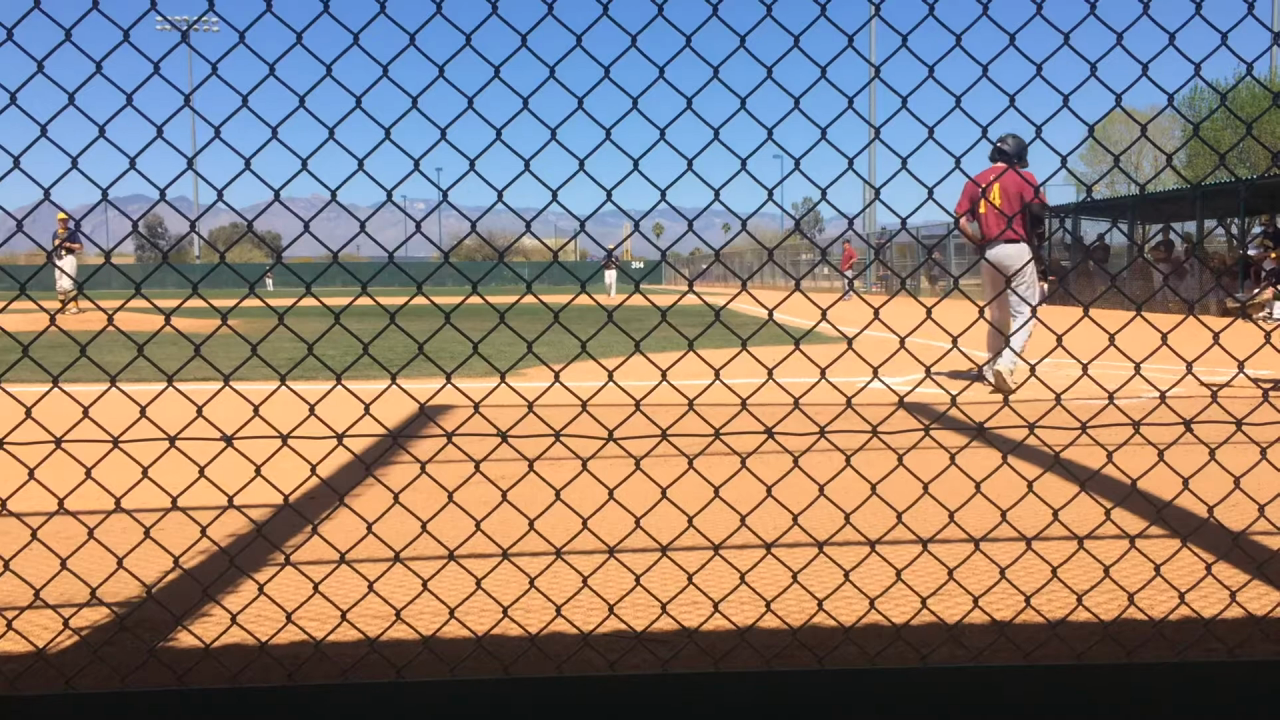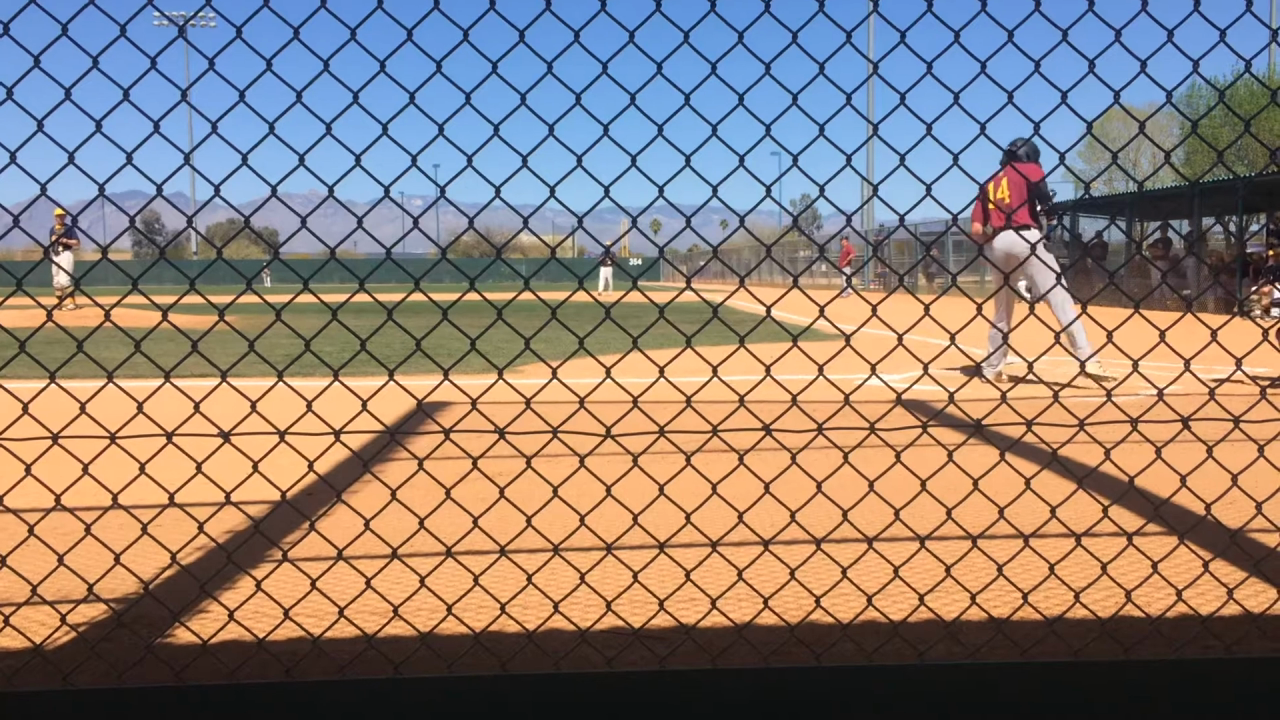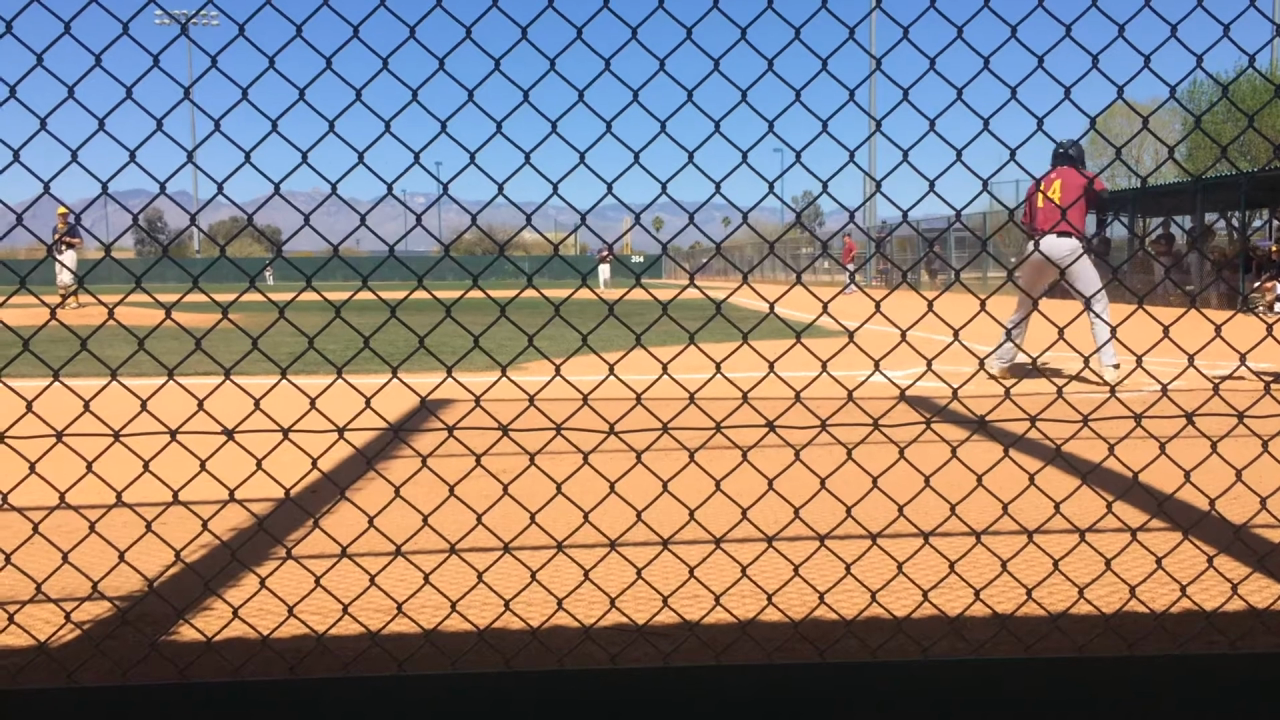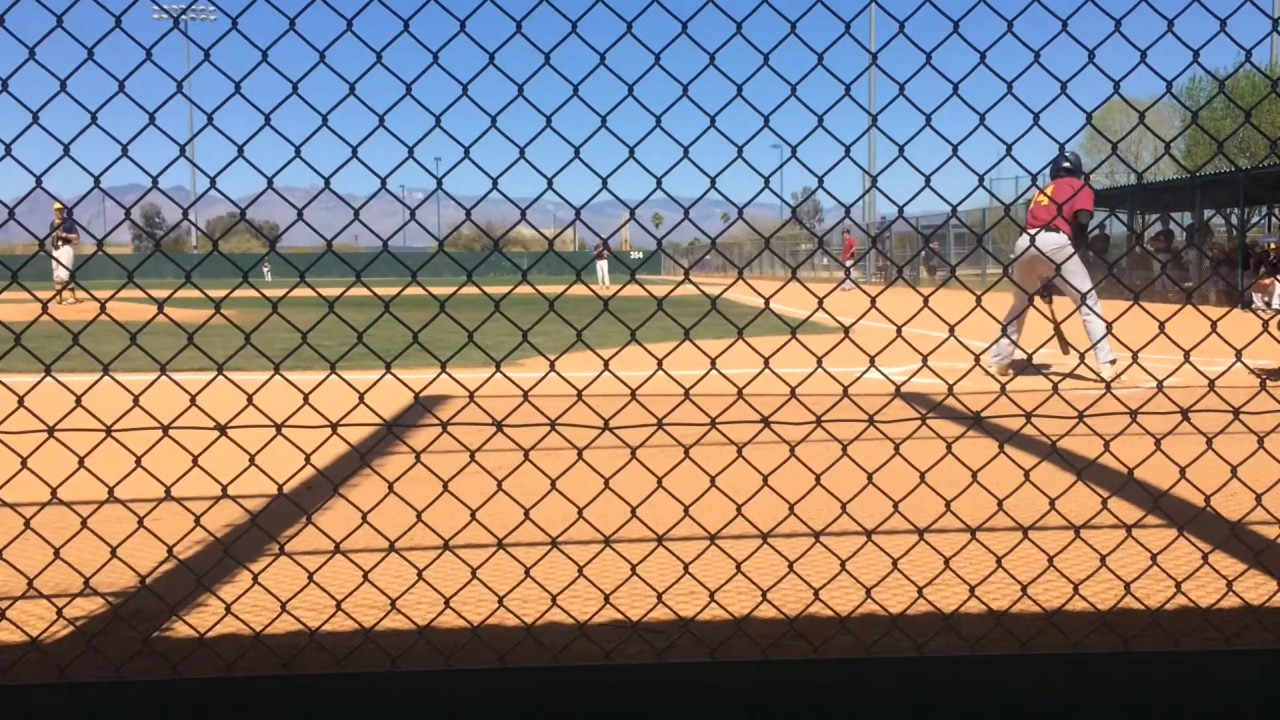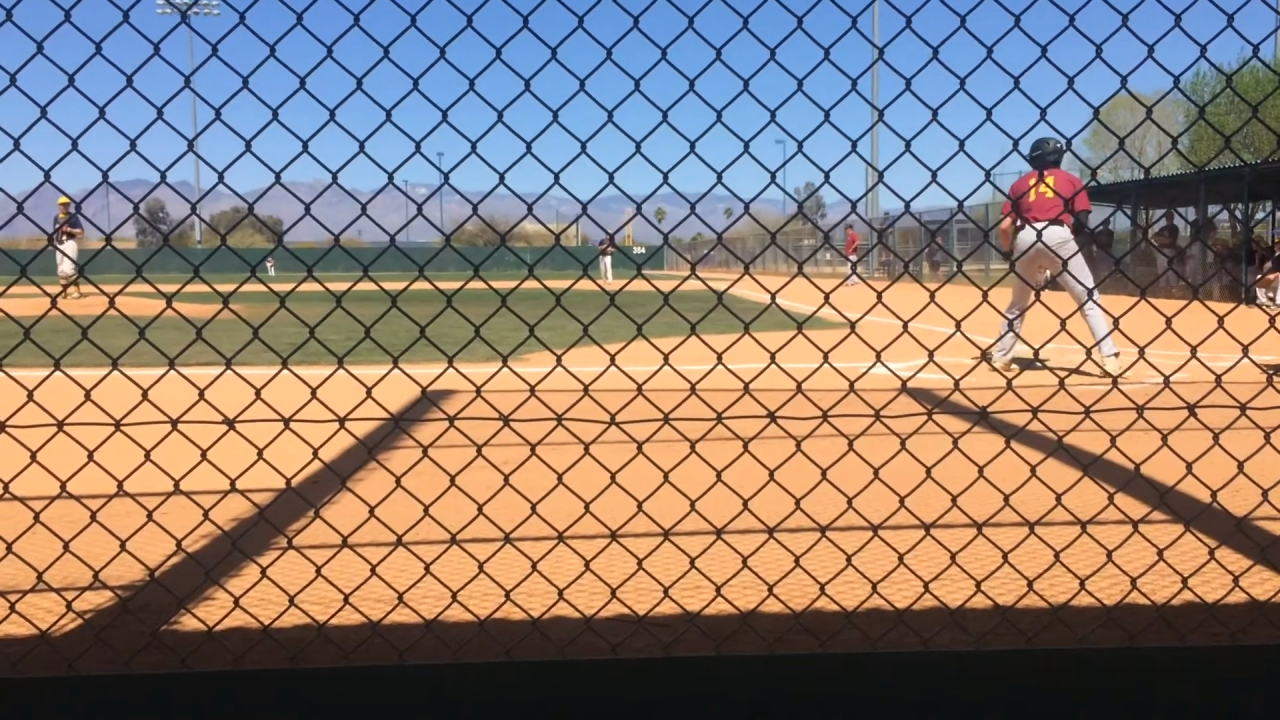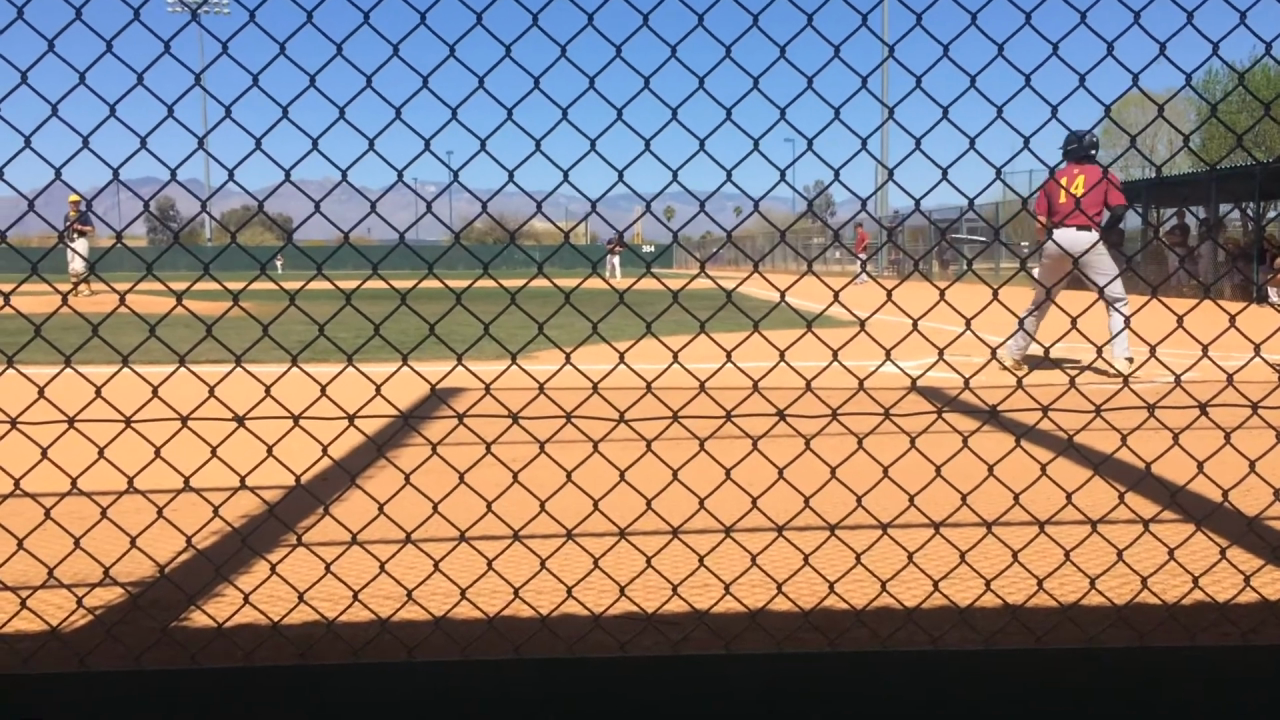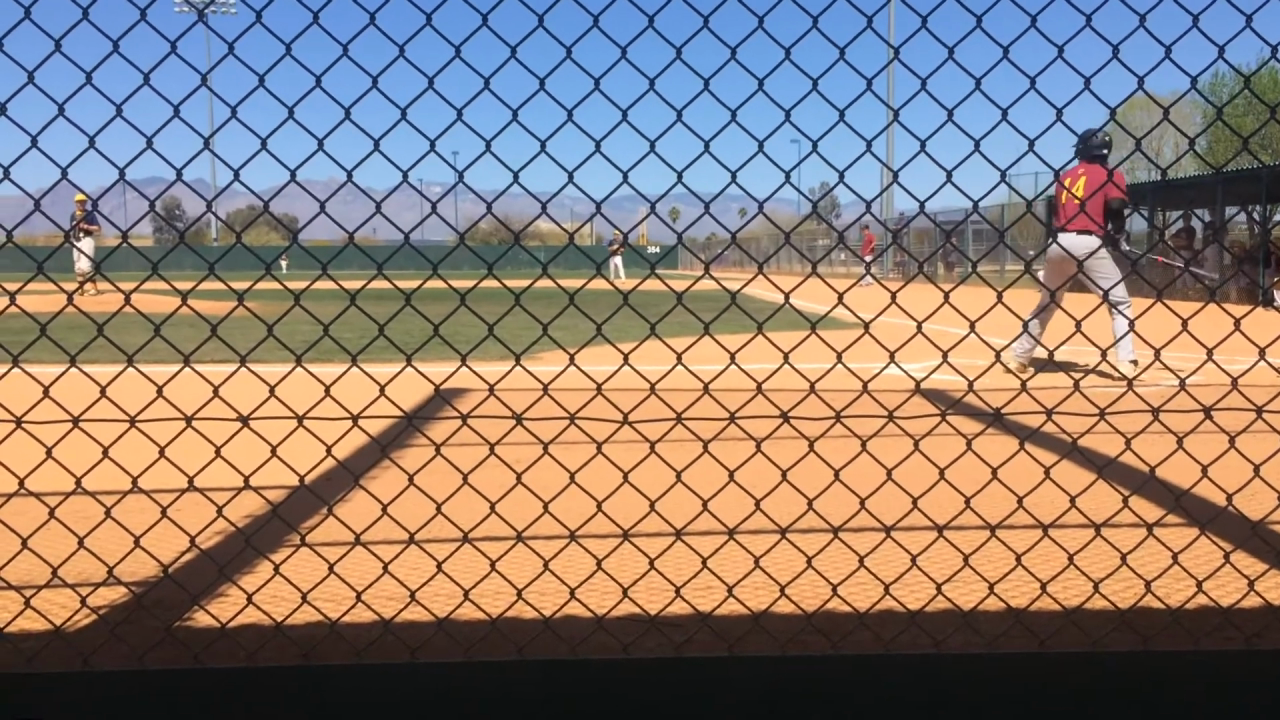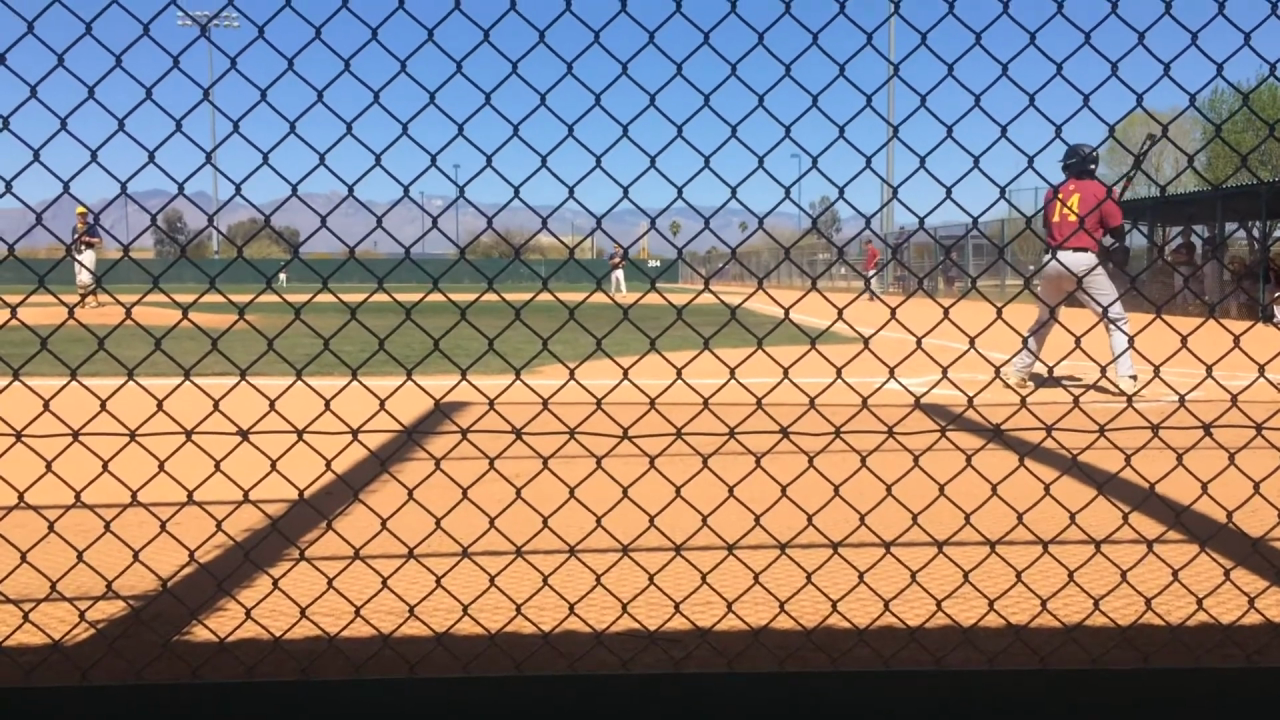
dt=0.4s
person 1, frame 1
left shoulder: (975, 181)
right shoulder: (1022, 177)
left elbow: (961, 221)
right elbow: (1036, 211)
right wrist: (1039, 240)
left hip: (990, 252)
right hip: (1016, 250)
left knee: (997, 315)
right knee: (1025, 315)
left ankle: (992, 371)
right ankle: (1004, 364)
person 1, frame 2
left shoulder: (988, 184)
right shoulder: (1029, 168)
left elbow: (976, 229)
right elbow: (1039, 186)
left hip: (997, 243)
right hip: (1025, 239)
left knee: (1002, 313)
right knee: (1061, 302)
left ankle: (991, 370)
right ankle: (1087, 359)
person 1, frame 3
left shoulder: (1037, 183)
right shoulder: (1083, 176)
left elbow: (1027, 226)
right elbow: (1102, 195)
right wrist: (1101, 231)
left hip: (1036, 246)
right hip: (1068, 245)
left knee: (1023, 308)
right knee: (1098, 305)
left ankle: (999, 364)
right ankle: (1109, 368)
person 1, frame 4
left shoulder: (1039, 191)
right shoulder: (1079, 186)
right elbow: (1082, 220)
left wrist: (1042, 275)
right wrist: (1074, 243)
left hip: (1024, 243)
right hip: (1055, 241)
left knee: (1020, 304)
right knee: (1088, 301)
left ankle: (998, 362)
right ankle: (1106, 364)
person 1, frame 5
left shoulder: (1020, 183)
right shoulder: (1071, 180)
left elbow: (1004, 225)
right elbow: (1082, 220)
left wrist: (1008, 250)
left hip: (1026, 237)
right hip: (1058, 236)
left knee: (1018, 301)
right knee: (1088, 297)
left ankle: (1001, 358)
right ankle: (1109, 357)
person 1, frame 6
left shoulder: (1053, 178)
right shoulder: (1104, 175)
left elbow: (1041, 222)
right elbow: (1118, 212)
left wrist: (1047, 242)
right wrist: (1102, 231)
left hip: (1056, 240)
right hip: (1087, 239)
left knee: (1040, 301)
right knee: (1117, 300)
left ankle: (1013, 356)
right ankle: (1120, 360)
person 1, frame 7
left shoulder: (1064, 177)
right shoulder: (1109, 174)
right elbow: (1115, 204)
right wrist: (1117, 232)
left hip: (1057, 243)
right hip: (1087, 244)
left knee: (1046, 304)
right knee: (1120, 303)
left ankle: (1018, 359)
right ankle: (1126, 362)
person 1, frame 8
left shoulder: (1053, 192)
right shoulder: (1101, 191)
right elbow: (1118, 233)
left hip: (1053, 261)
right hip: (1083, 260)
left knee: (1044, 320)
right knee: (1116, 319)
left ankle: (1017, 374)
right ankle: (1126, 378)
